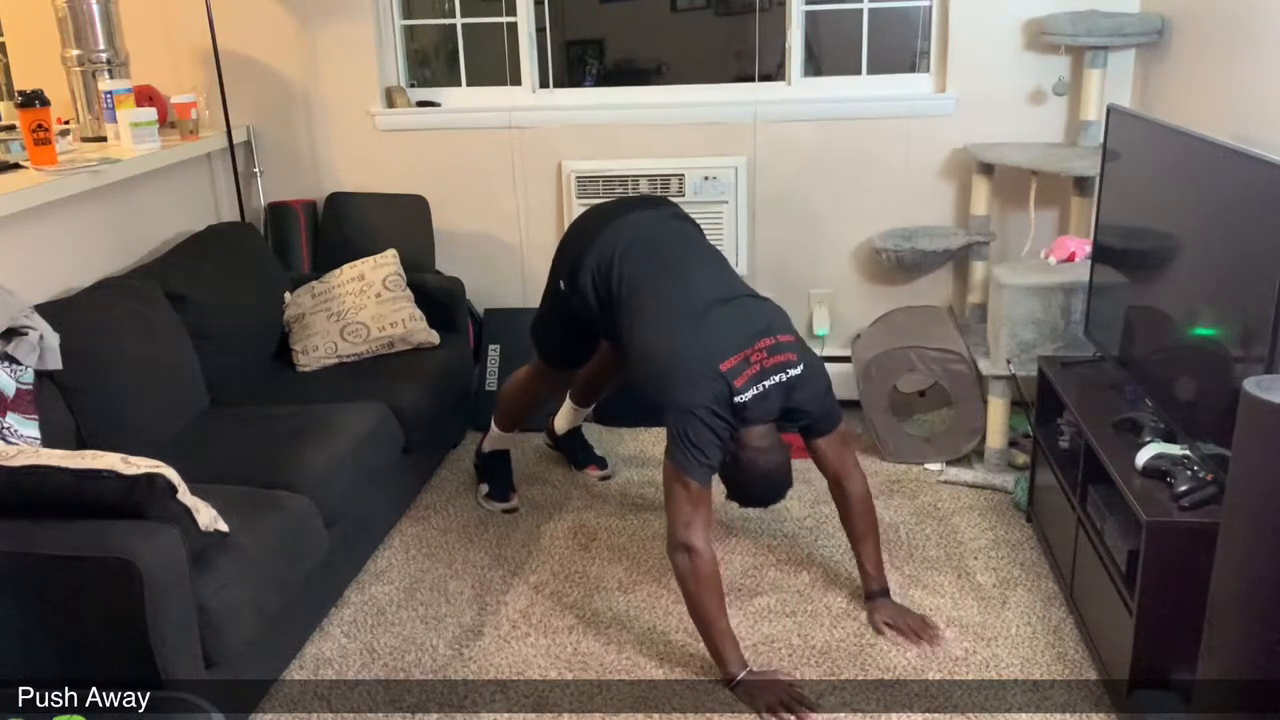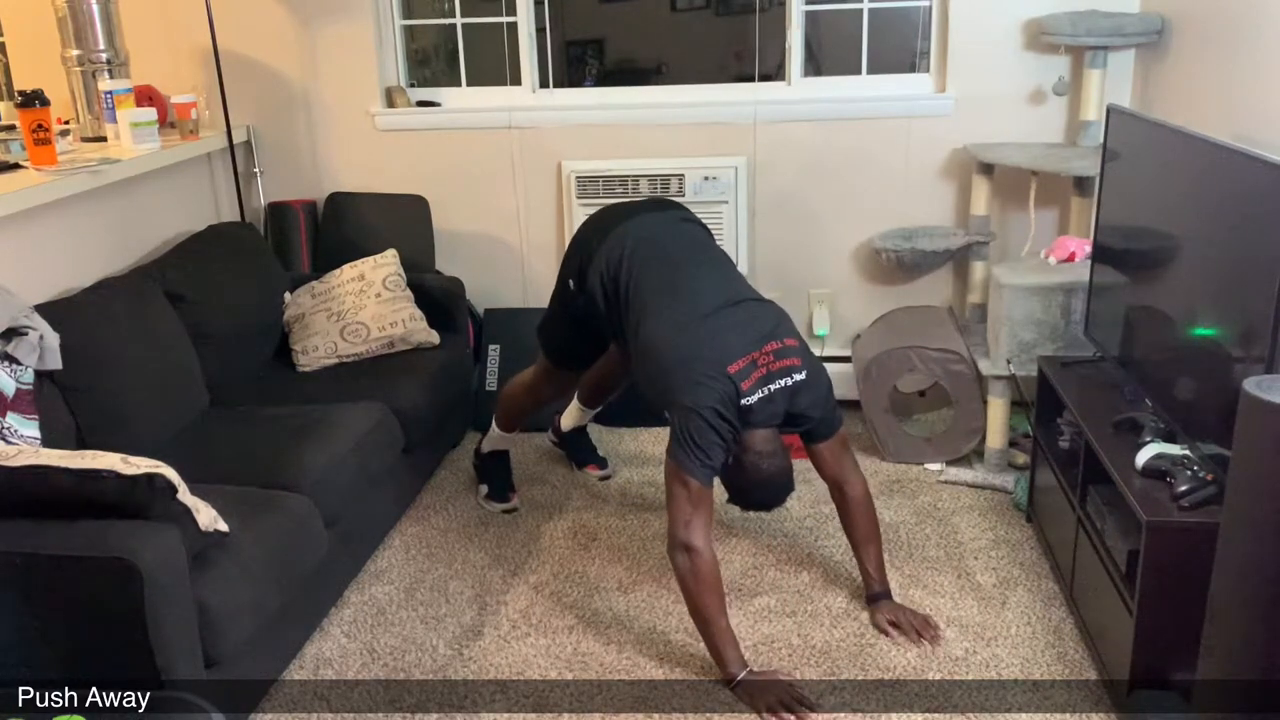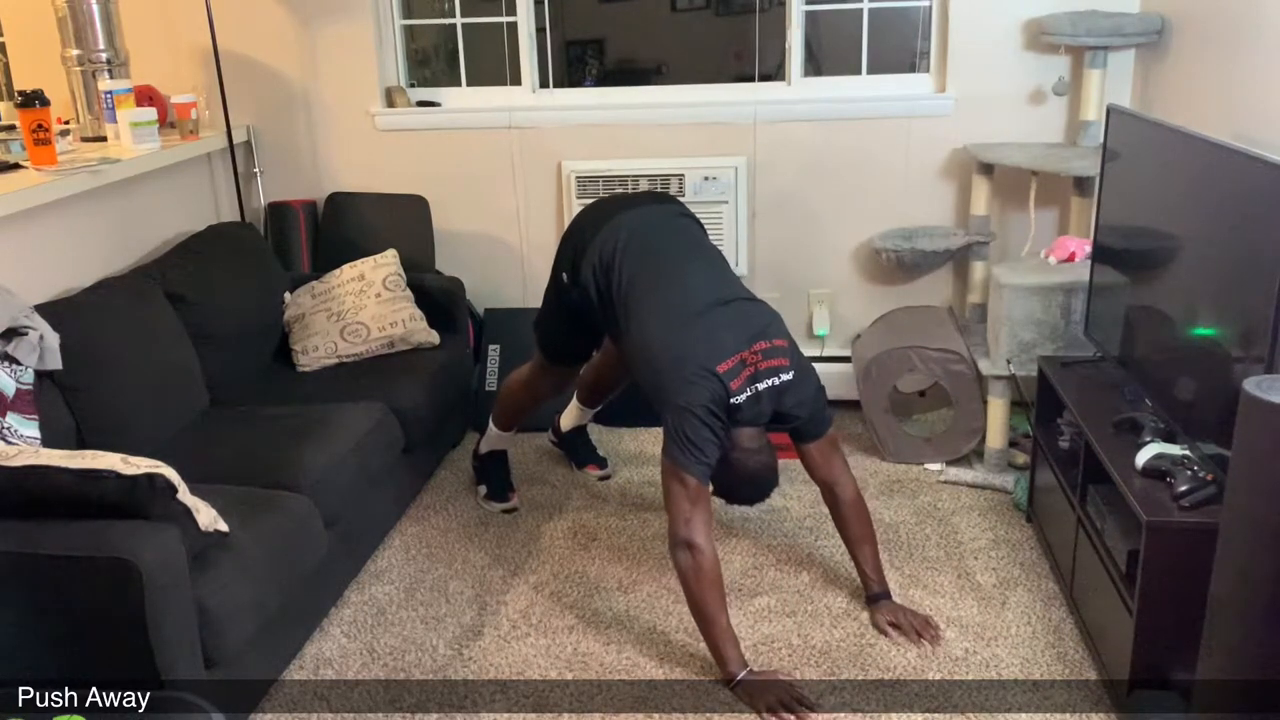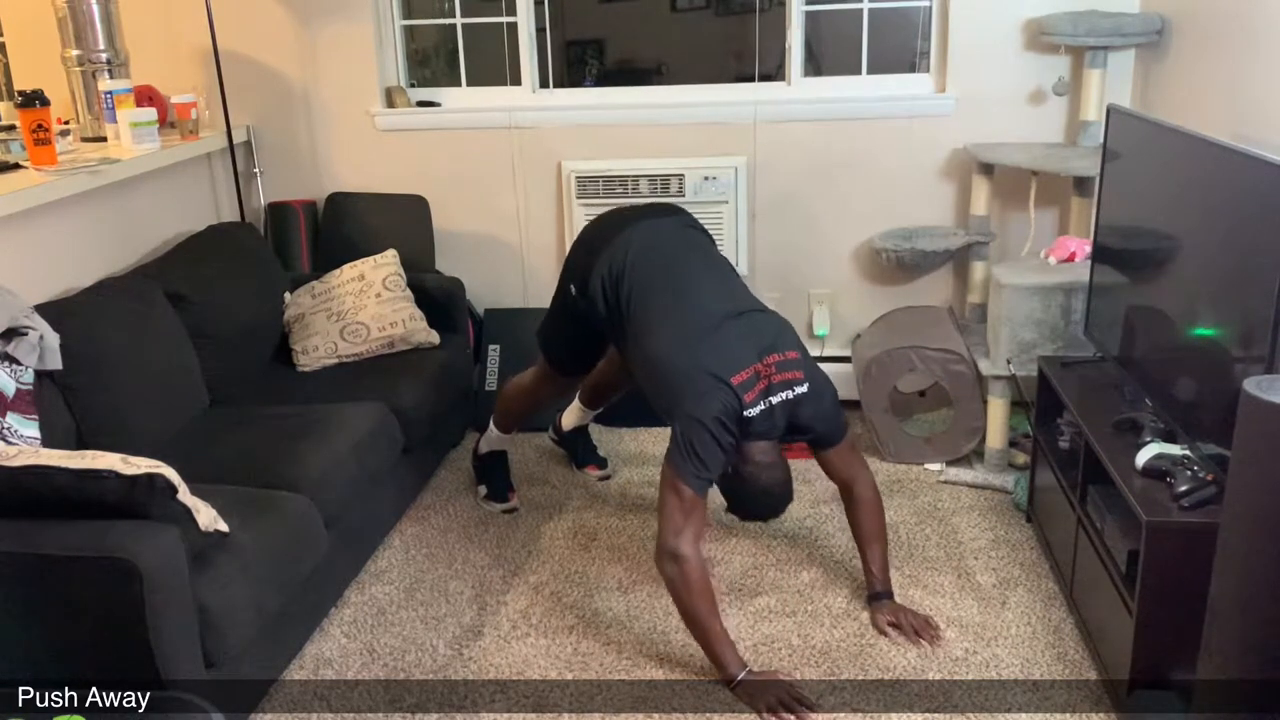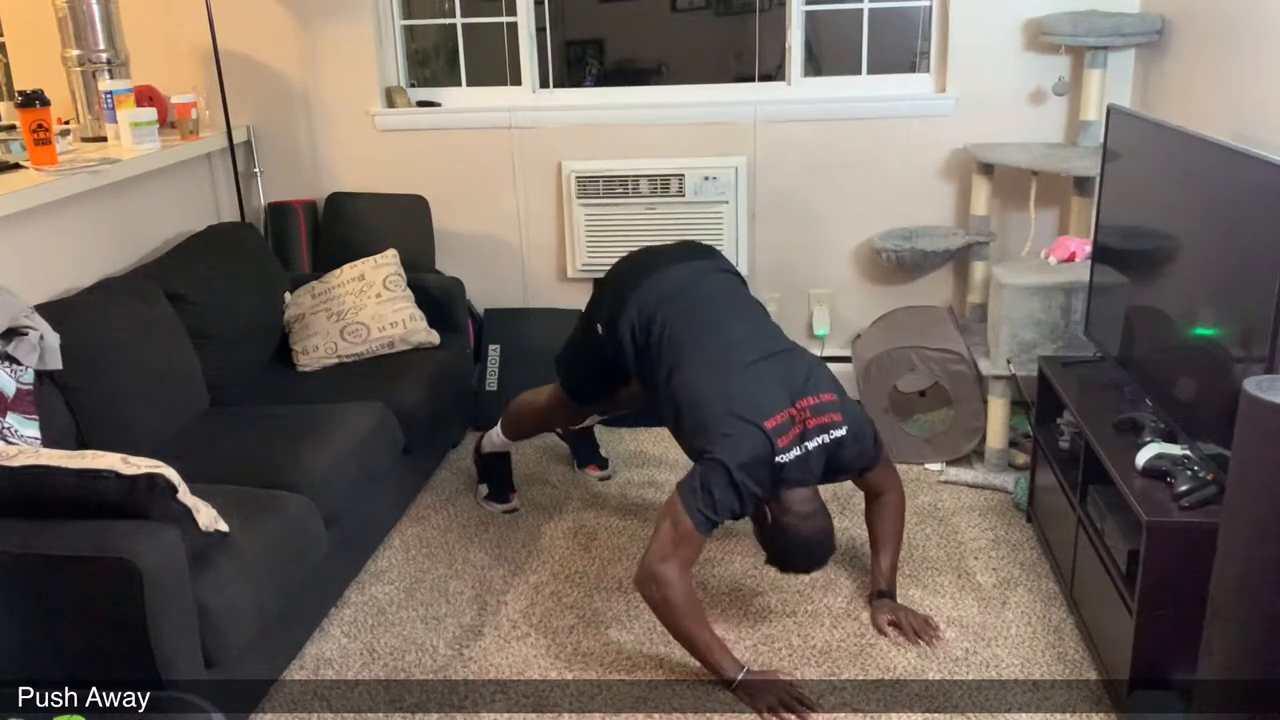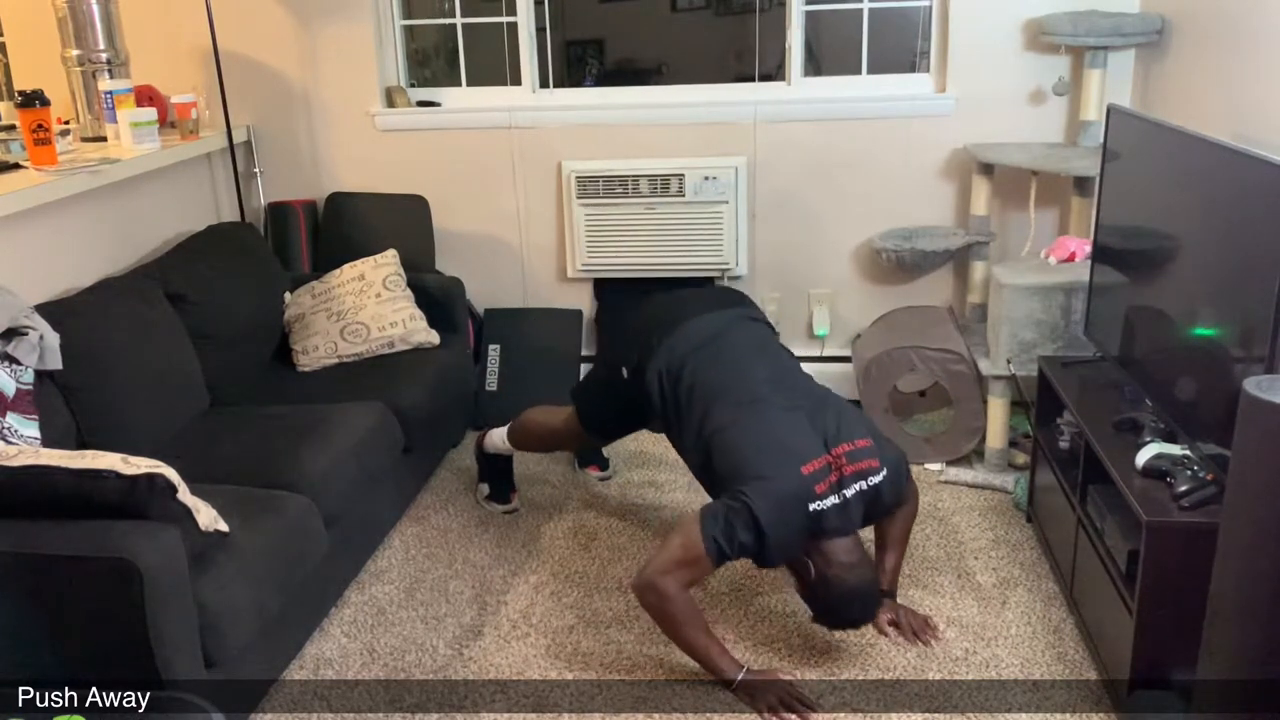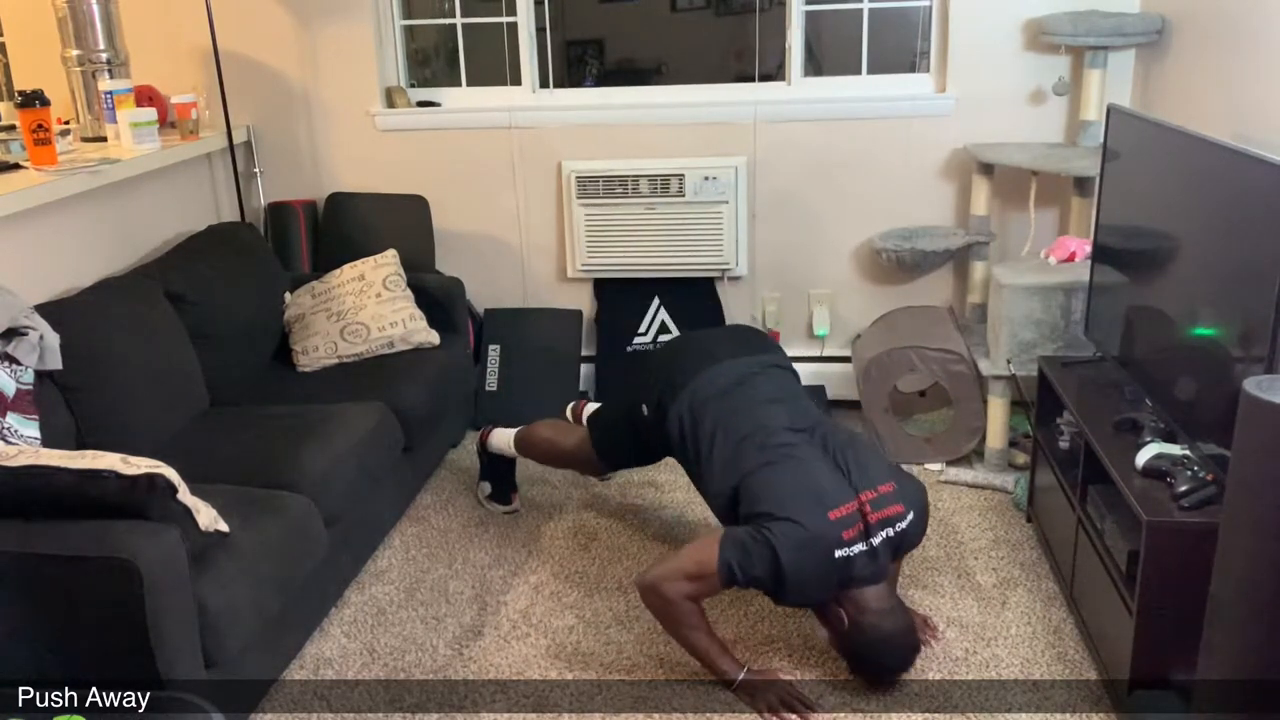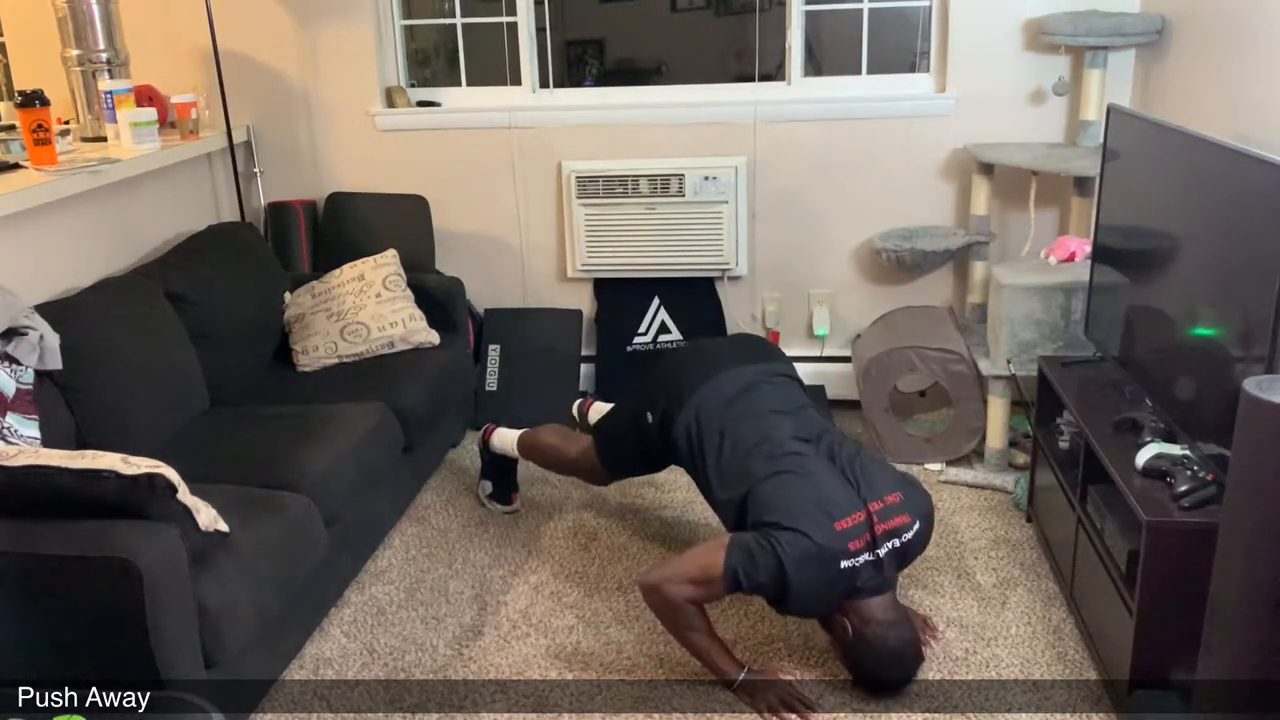
dt=0.4s
person 1, frame 1
left shoulder: (802, 374)
right shoulder: (700, 404)
left elbow: (847, 477)
right elbow: (689, 545)
left wrist: (878, 595)
right wrist: (738, 674)
left hip: (663, 225)
right hip: (598, 248)
left knee: (614, 351)
right knee: (550, 372)
left ankle: (565, 430)
right ankle: (493, 448)
person 1, frame 2
left shoulder: (804, 380)
right shoulder: (706, 407)
left elbow: (848, 481)
right elbow: (689, 545)
left wrist: (879, 595)
right wrist: (739, 674)
left hip: (672, 228)
right hip: (606, 250)
left knee: (623, 356)
right knee: (556, 373)
left ankle: (571, 427)
right ankle: (493, 447)
person 1, frame 3
left shoulder: (792, 378)
right shoulder: (696, 405)
left elbow: (838, 482)
right elbow: (690, 543)
left wrist: (879, 595)
right wrist: (738, 674)
left hip: (667, 221)
right hip: (600, 243)
left knee: (621, 355)
right knee: (552, 370)
left ankle: (570, 428)
right ankle: (491, 447)
person 1, frame 4
left shoulder: (808, 391)
right shoulder: (710, 418)
left elbow: (856, 481)
right elbow: (677, 554)
left wrist: (881, 594)
right wrist: (739, 675)
left hip: (675, 233)
right hip: (607, 255)
left knee: (623, 362)
right knee: (555, 377)
left ankle: (571, 427)
right ankle: (491, 446)
person 1, frame 5
left shoulder: (846, 430)
right shoulder: (739, 466)
left elbow: (886, 489)
right elbow: (658, 575)
left wrist: (883, 593)
right wrist: (738, 677)
left hip: (706, 272)
right hip: (636, 298)
left knee: (629, 390)
right knee: (566, 404)
left ankle: (579, 428)
right ankle: (494, 445)
person 1, frame 6
left shoulder: (883, 470)
right shoulder: (772, 512)
right elbow: (655, 583)
left wrist: (885, 595)
right wrist: (738, 678)
left hip: (732, 317)
right hip: (662, 342)
right knee: (577, 430)
left ankle: (586, 410)
right ankle: (496, 444)
person 1, frame 7
left shoulder: (910, 507)
right shoulder: (796, 553)
right elbow: (658, 584)
left wrist: (888, 593)
right wrist: (739, 678)
left hip: (753, 355)
right hip: (685, 384)
right knee: (589, 455)
left ankle: (590, 412)
right ankle: (499, 444)
person 1, frame 8
left shoulder: (915, 515)
right shoulder: (800, 559)
right elbow: (660, 586)
left wrist: (891, 606)
right wrist: (741, 679)
left hip: (757, 361)
right hip: (686, 392)
right knee: (594, 464)
left ankle: (593, 412)
right ankle: (501, 444)
